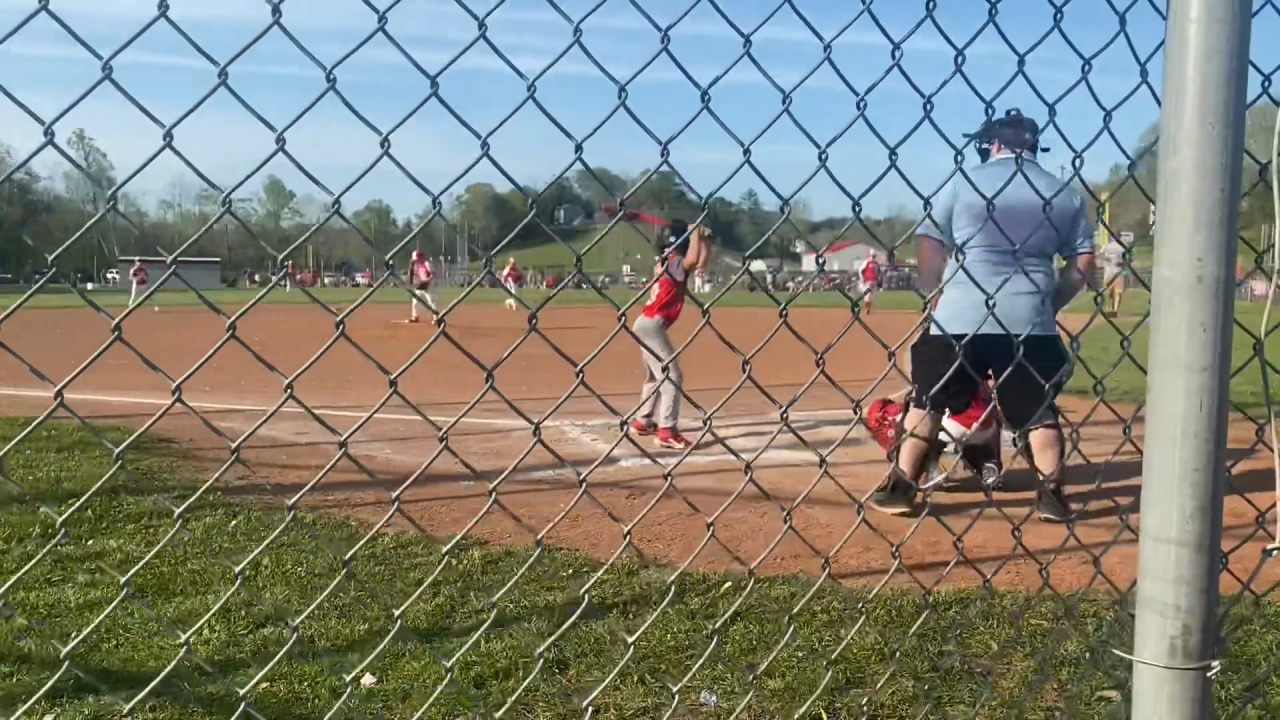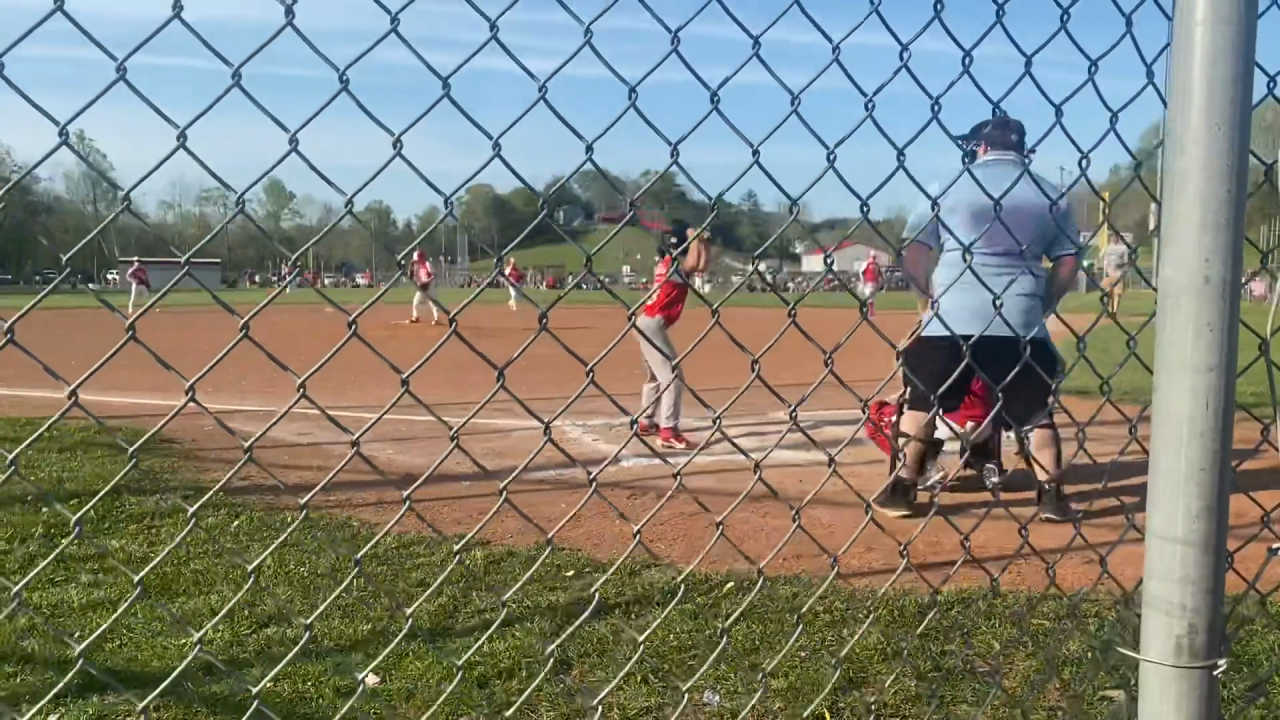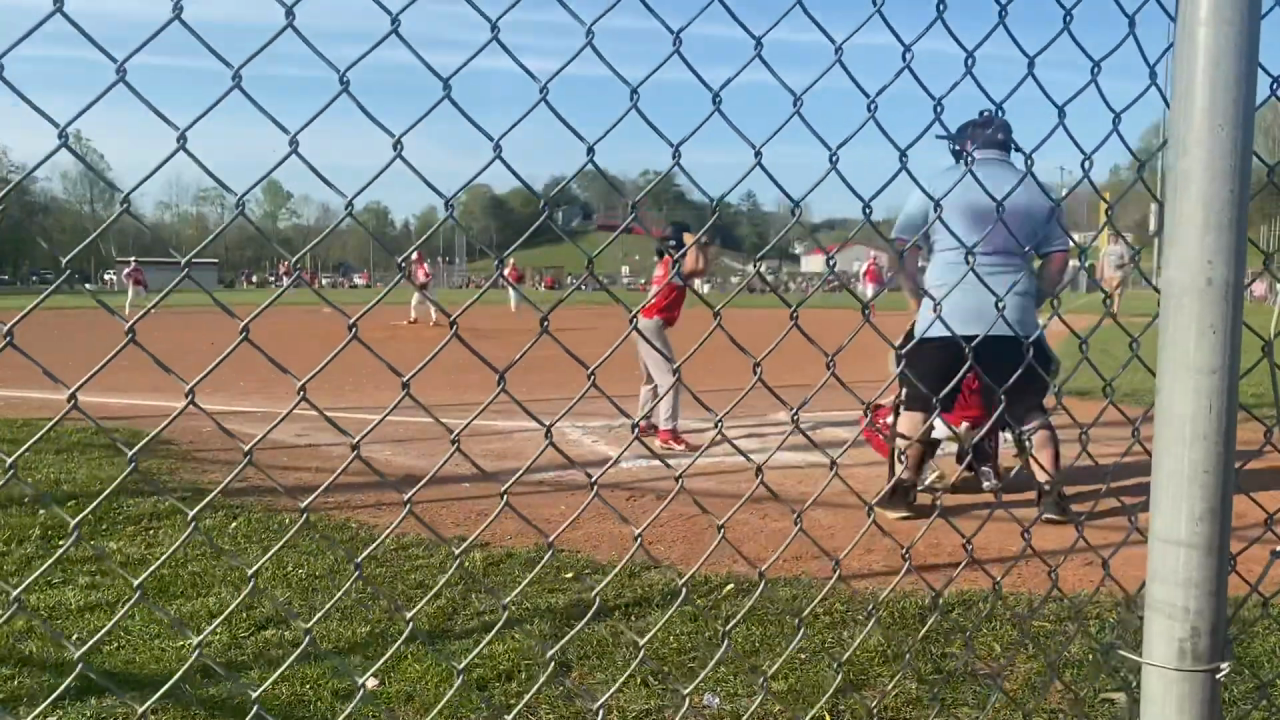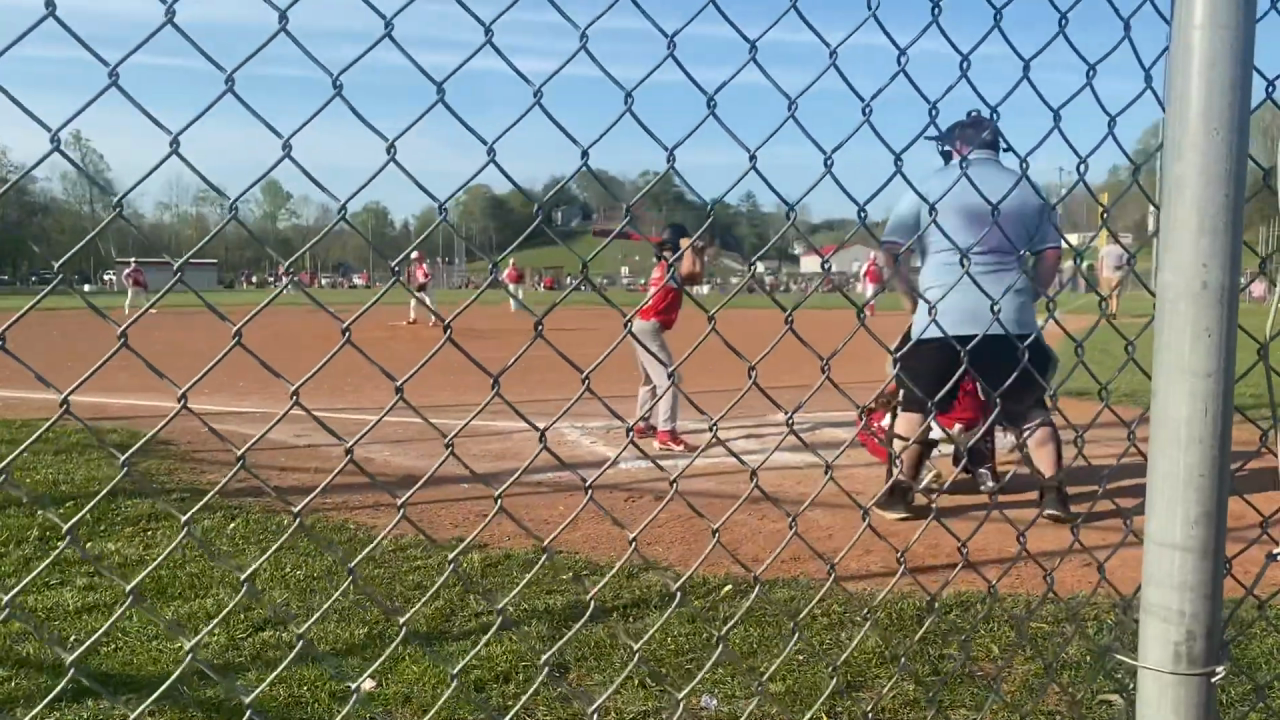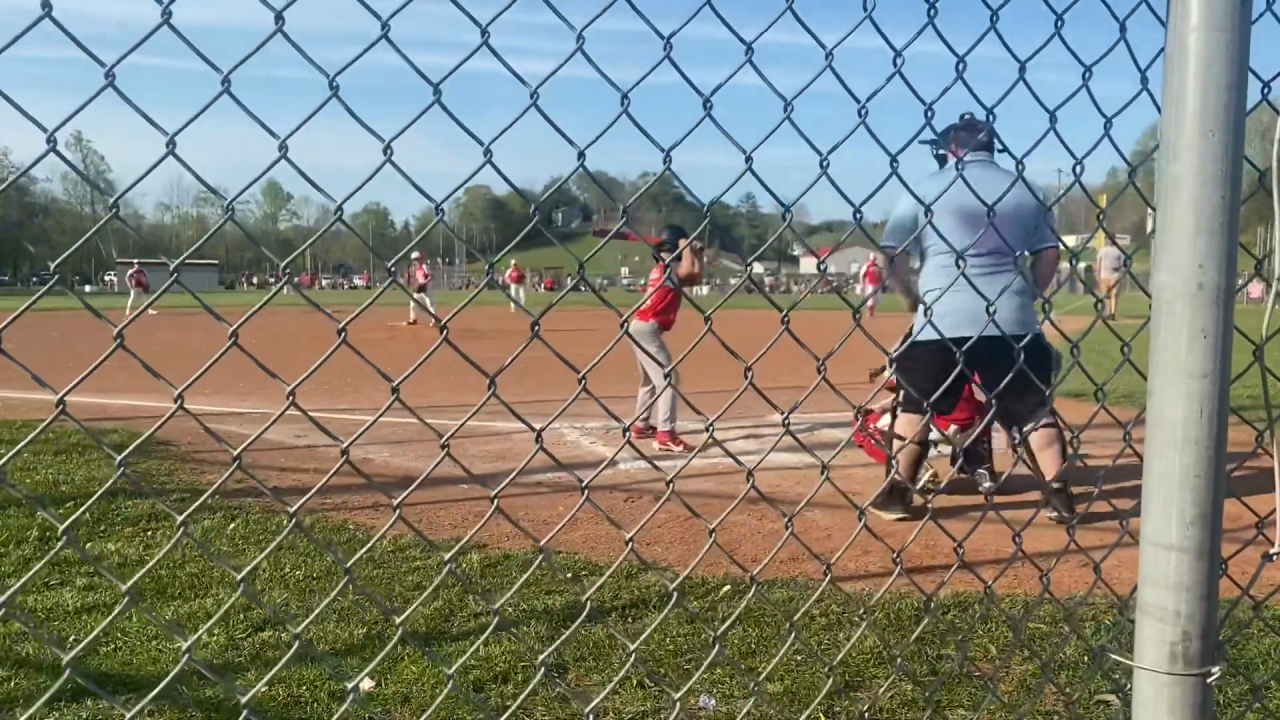
dt=0.1s
person 1, frame 1
left shoulder: (963, 182)
right shoulder: (1065, 194)
left elbow: (928, 248)
right elbow: (1081, 265)
left wrist: (941, 294)
right wrist: (1048, 305)
left hip: (960, 315)
right hip: (1029, 318)
left knee: (928, 399)
right knee: (1037, 408)
left ankle: (901, 487)
right ankle: (1052, 494)
person 1, frame 2
left shoulder: (954, 184)
right shoulder: (1052, 194)
left elbow: (915, 252)
right elbow: (1067, 265)
left wrist: (931, 297)
right wrist: (1039, 305)
left hip: (953, 316)
right hip: (1021, 318)
left knee: (923, 400)
right knee: (1034, 408)
left ankle: (901, 488)
right ankle: (1052, 493)
person 1, frame 3
left shoulder: (939, 184)
right shoulder: (1037, 192)
left elbow: (901, 251)
right elbow: (1057, 259)
left wrist: (919, 298)
left hip: (946, 317)
right hip: (1013, 319)
left knee: (919, 402)
right knee: (1029, 408)
left ankle: (901, 491)
right ankle: (1051, 495)
person 1, frame 4
left shoulder: (931, 185)
right shoulder: (1029, 190)
left elbow: (893, 252)
right elbow: (1050, 256)
left wrist: (915, 299)
left hip: (942, 318)
right hip: (1011, 319)
left knee: (916, 403)
right knee: (1029, 406)
left ankle: (899, 492)
right ankle: (1053, 491)
person 1, frame 5
left shoulder: (929, 189)
right shoulder: (1028, 192)
left elbow: (893, 258)
right elbow: (1049, 256)
left wrist: (915, 298)
left hip: (943, 320)
right hip: (1012, 320)
left knee: (917, 405)
right knee: (1033, 407)
left ankle: (897, 493)
right ankle: (1058, 494)
person 2, frame 1
left shoulder: (666, 263)
right shoulder: (672, 262)
left elbow: (701, 262)
right elbow: (693, 260)
left wrist: (704, 240)
right wrist: (695, 234)
left hip: (648, 324)
right hip: (652, 325)
left knee: (656, 376)
right knee: (671, 376)
left ankle: (643, 421)
right ankle: (667, 431)
person 2, frame 2
left shoulder: (666, 263)
right shoulder: (673, 263)
left elbow: (701, 266)
right elbow: (694, 264)
left wrist: (703, 243)
right wrist: (695, 238)
left hip: (649, 324)
right hip: (653, 325)
left knee: (656, 376)
right knee: (672, 376)
left ankle: (645, 422)
right ankle: (668, 432)
person 2, frame 3
left shoulder: (665, 265)
right shoulder: (672, 264)
left elbow: (700, 271)
right elbow: (693, 268)
left wrist: (700, 249)
right wrist: (691, 243)
left hip: (646, 325)
right hip: (651, 326)
left knee: (653, 378)
right knee: (669, 378)
left ankle: (643, 424)
right ankle: (667, 433)
person 2, frame 4
left shoulder: (663, 268)
right shoulder: (668, 267)
left elbow: (696, 277)
right elbow: (690, 271)
left wrist: (698, 252)
right wrist: (688, 248)
left hip: (643, 327)
right hip: (649, 328)
left knee: (651, 379)
right knee: (668, 379)
left ankle: (642, 425)
right ankle: (666, 435)
person 2, frame 5
left shoulder: (662, 269)
right shoulder: (667, 268)
left elbow: (696, 278)
right elbow: (687, 271)
left wrist: (697, 253)
right wrist: (687, 248)
left hip: (642, 328)
right hip: (647, 329)
left knee: (651, 379)
right knee: (668, 379)
left ankle: (640, 425)
right ankle: (665, 435)
